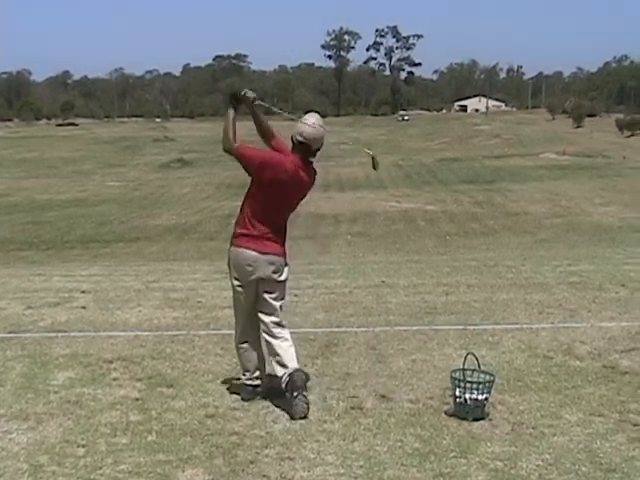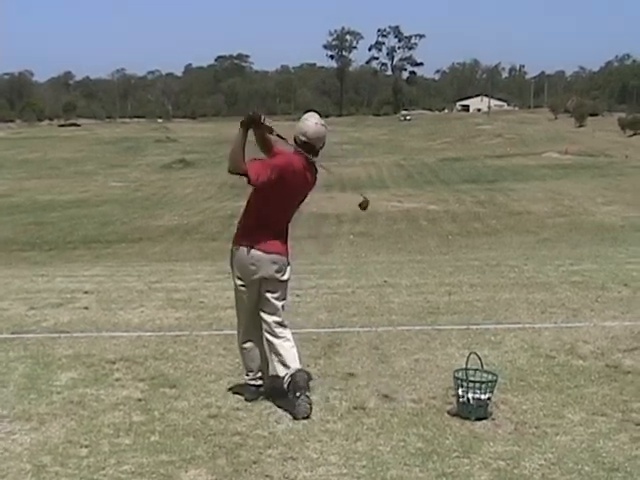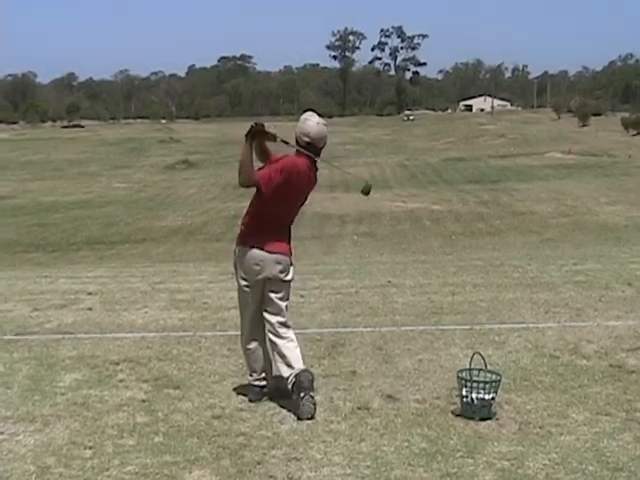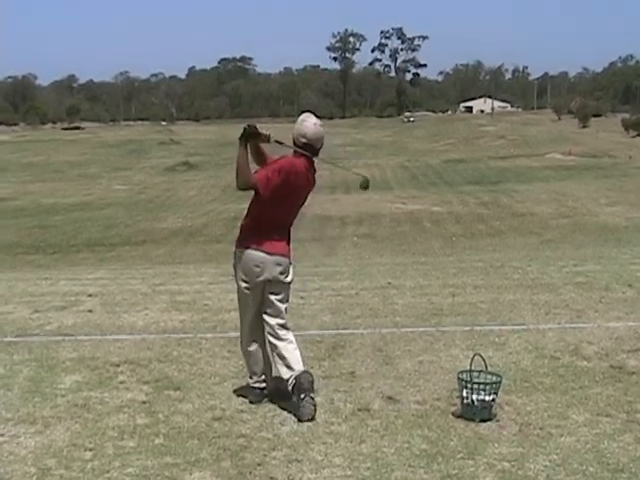
dt=0.2s
person 1, frame 1
left shoulder: (276, 163)
right shoulder: (309, 175)
left elbow: (229, 146)
right elbow: (272, 139)
left wrist: (233, 108)
right wrist: (253, 108)
left hip: (243, 251)
right hip: (274, 256)
left knee: (246, 323)
right knee: (274, 323)
left ankle: (252, 381)
right ankle: (290, 376)
person 1, frame 2
left shoulder: (286, 165)
right shoulder: (310, 173)
left elbow: (235, 167)
right elbow: (270, 151)
left wrist: (245, 128)
right wrist: (259, 129)
left hip: (247, 251)
right hip: (276, 255)
left knee: (248, 324)
right knee: (275, 323)
left ankle: (254, 381)
right ankle: (293, 376)
person 1, frame 3
left shoulder: (292, 165)
right shoulder: (308, 171)
left elbow: (246, 180)
right elbow: (268, 163)
left wrist: (250, 140)
right wrist: (259, 140)
left hip: (251, 252)
right hip: (279, 255)
left knee: (251, 324)
right knee: (278, 323)
left ankle: (259, 382)
right ankle: (297, 377)
person 1, frame 4
left shoulder: (289, 166)
right shoulder: (307, 173)
left elbow: (244, 182)
right elbow: (266, 168)
left wrist: (244, 143)
right wrist: (254, 143)
left hip: (251, 253)
right hip: (279, 256)
left knee: (251, 326)
right knee: (278, 325)
left ankle: (259, 384)
right ankle: (297, 379)
